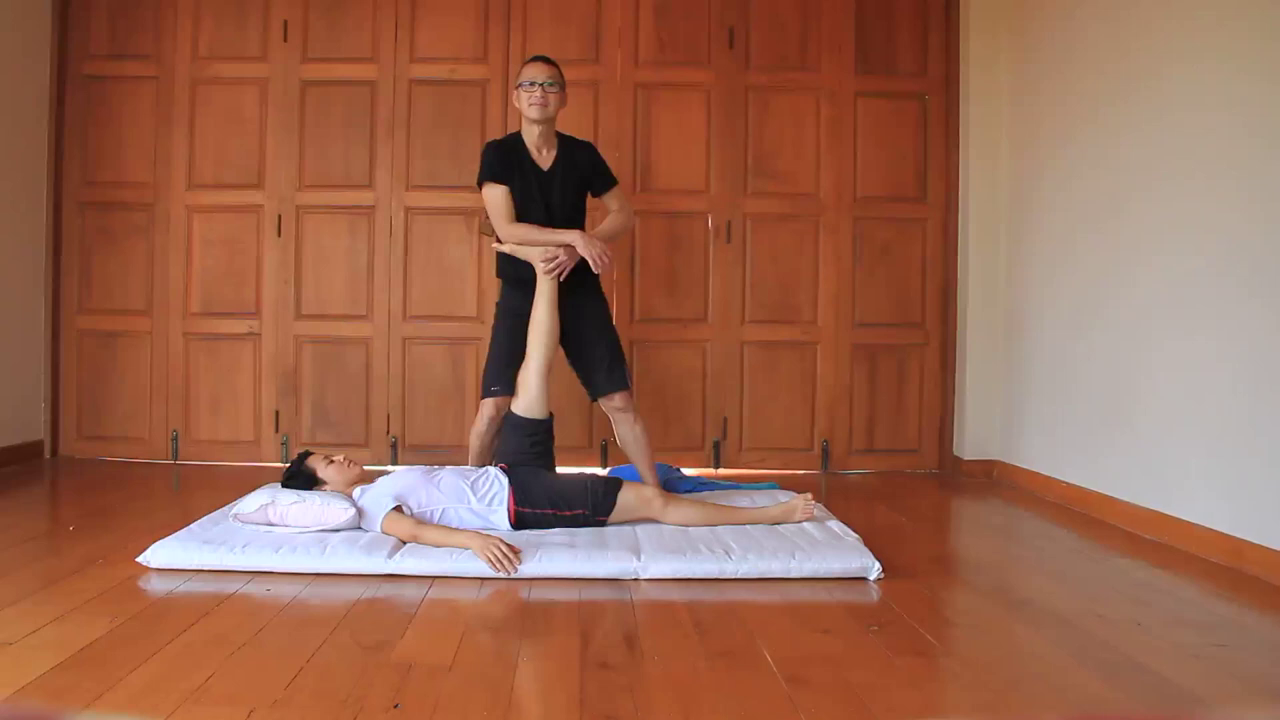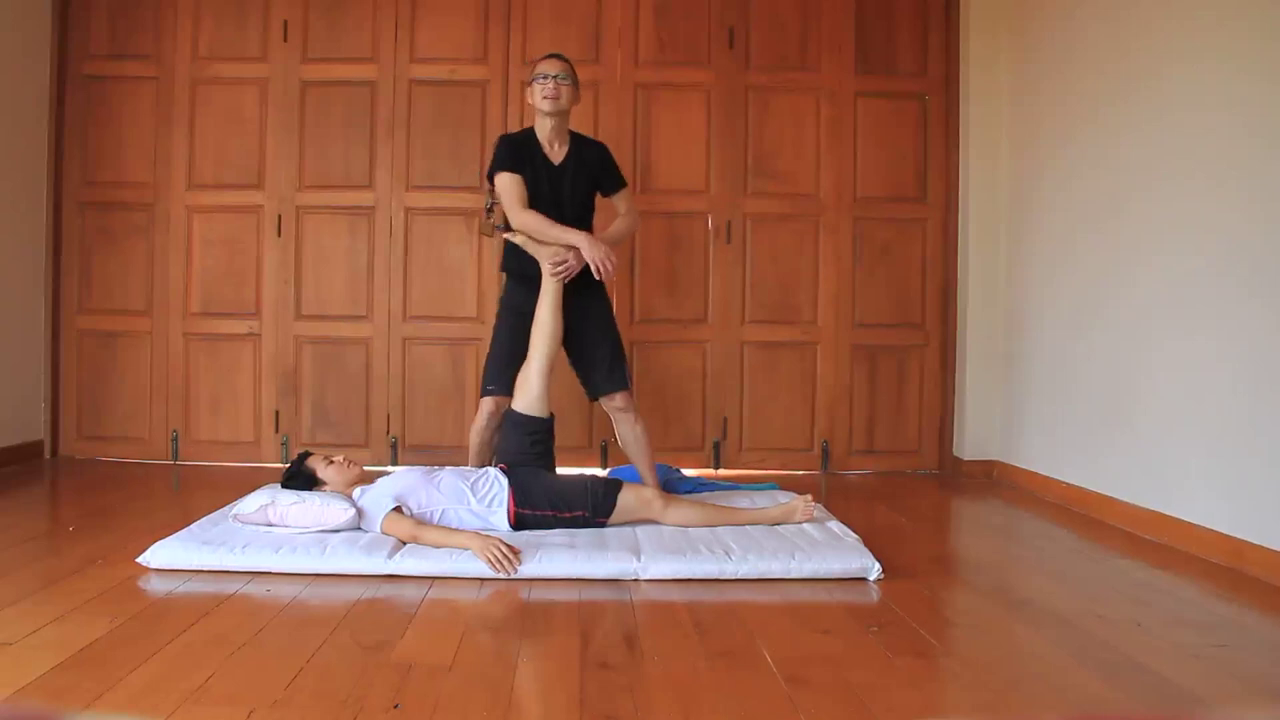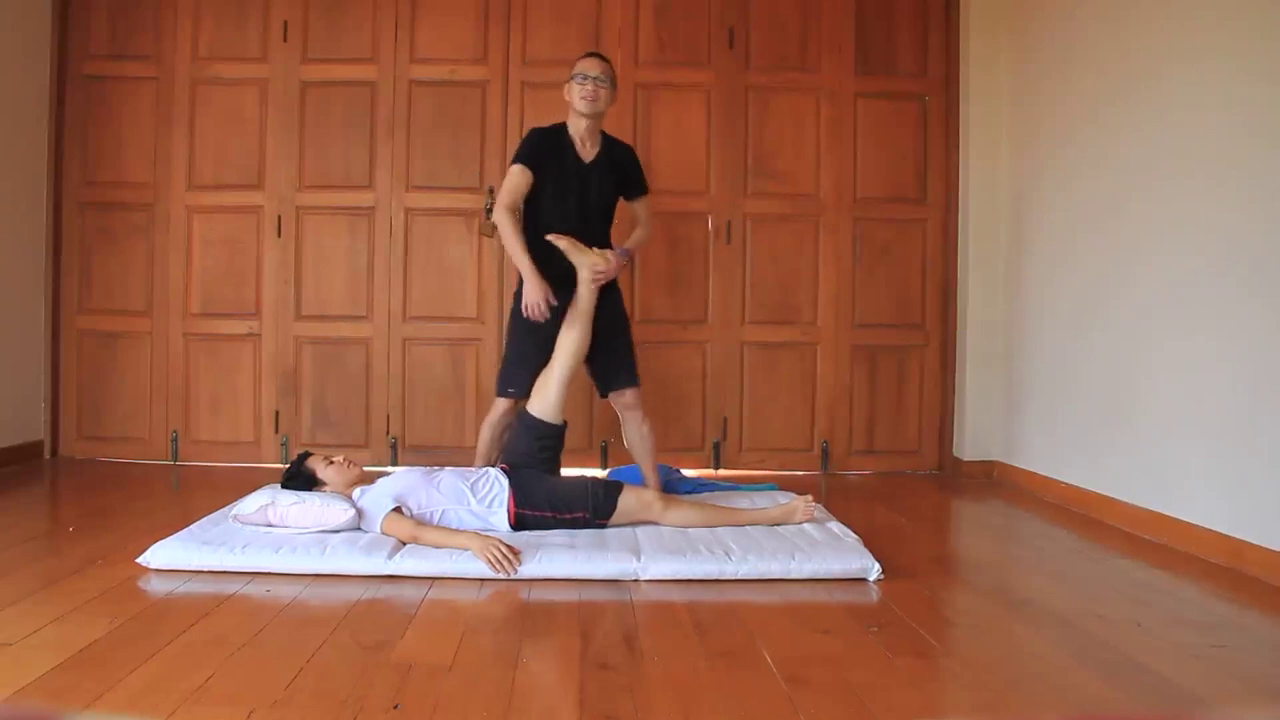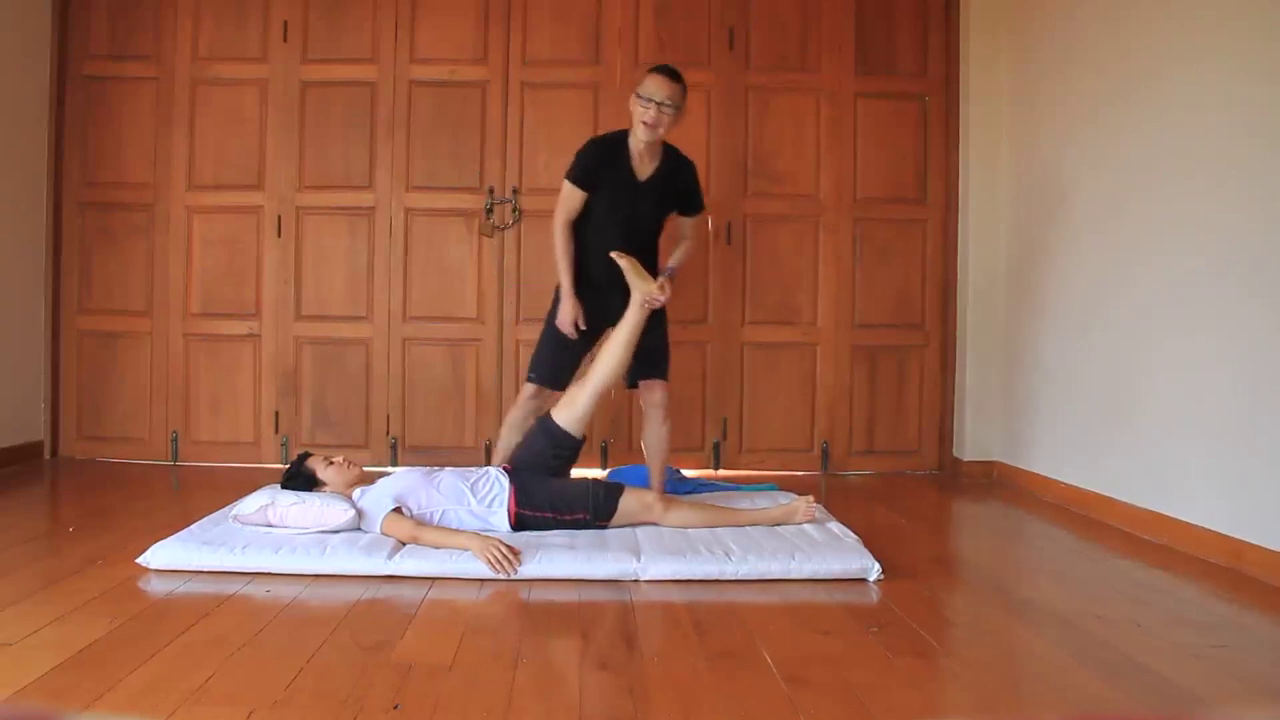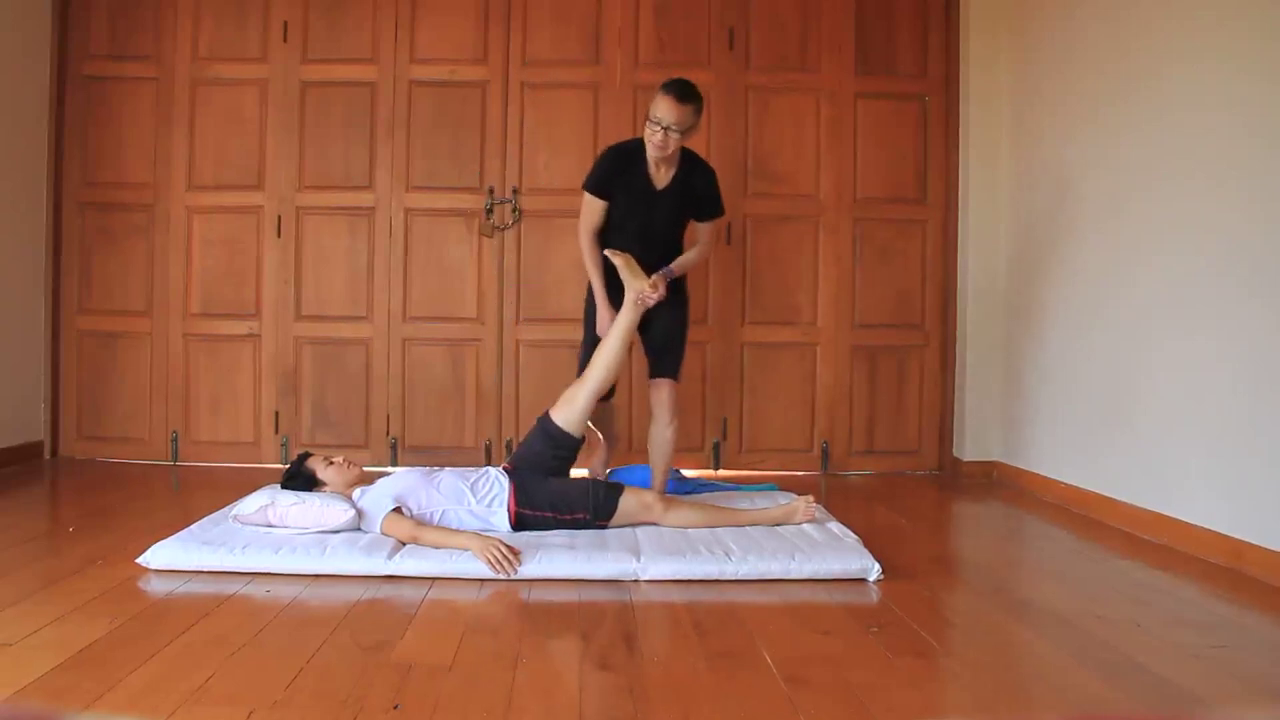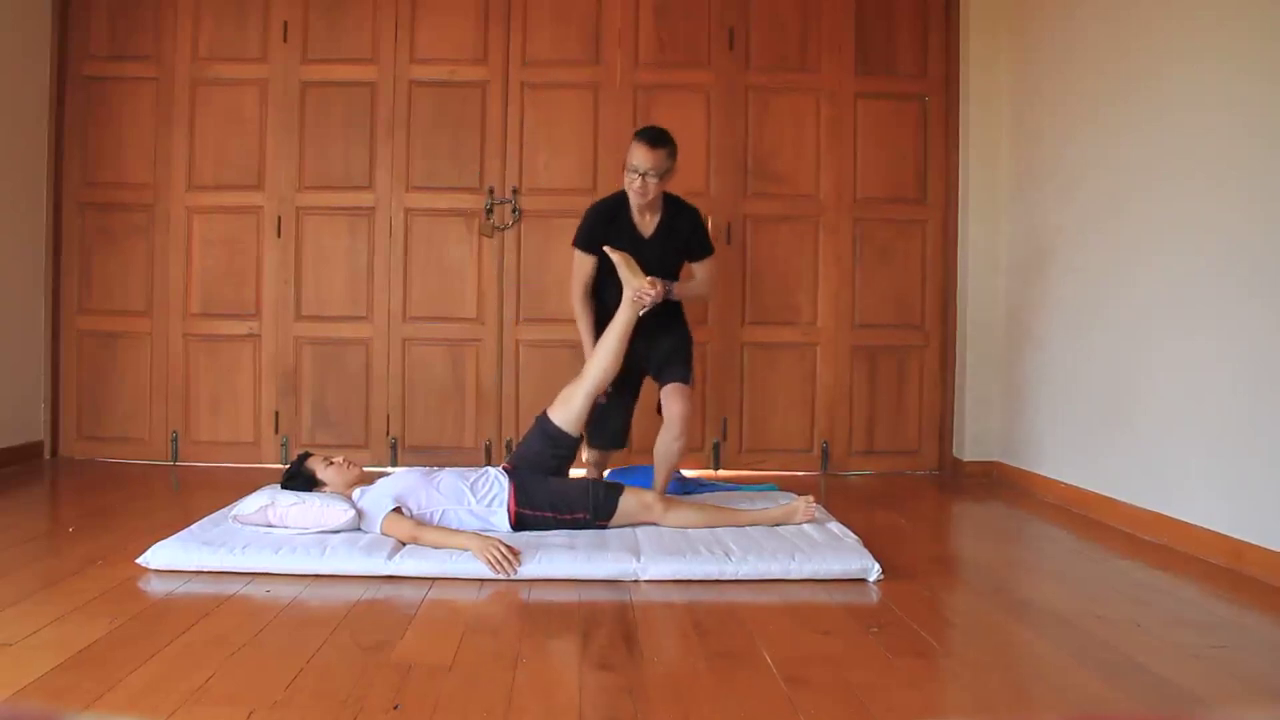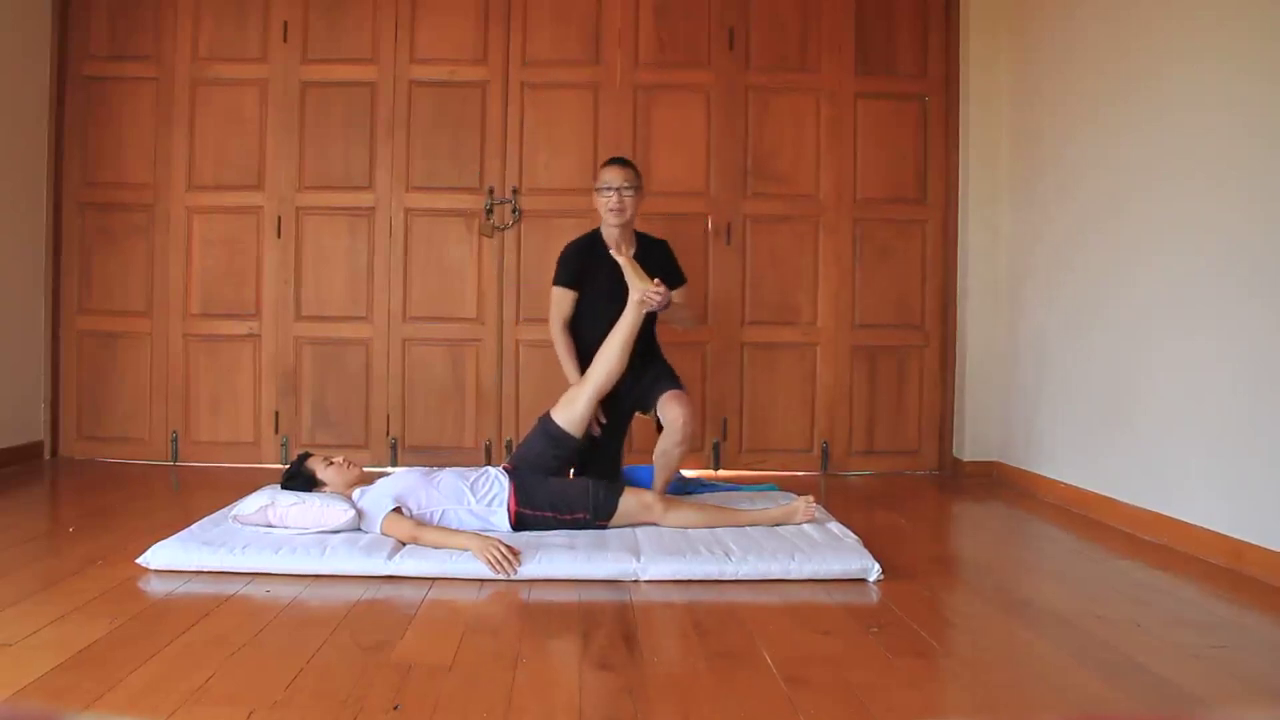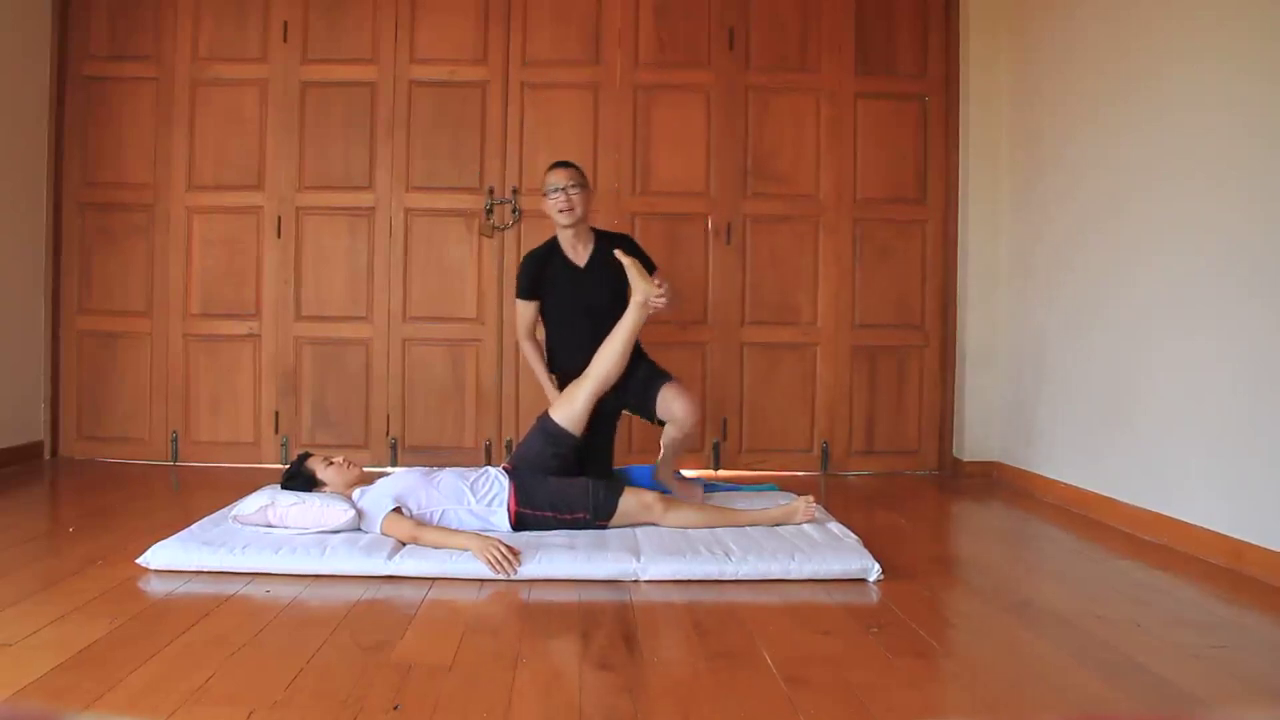
dt=0.4s
person 1, frame 1
left shoulder: (385, 484)
right shoulder: (369, 505)
right elbow: (414, 530)
right wrist: (473, 538)
left hip: (510, 477)
right hip: (516, 505)
left knee: (533, 377)
right knee: (651, 501)
right ankle: (772, 515)
person 1, frame 2
left shoulder: (384, 483)
right shoulder: (369, 505)
right elbow: (414, 530)
right wrist: (474, 538)
left hip: (510, 476)
right hip: (518, 505)
left knee: (534, 376)
right knee: (651, 502)
right ankle: (773, 515)
person 1, frame 3
left shoulder: (384, 484)
right shoulder: (369, 506)
right elbow: (414, 532)
right wrist: (473, 538)
left hip: (511, 478)
right hip: (517, 506)
left knee: (555, 377)
right knee: (651, 504)
left ankle: (585, 281)
right ankle: (771, 515)
person 1, frame 4
left shoulder: (386, 485)
right shoulder: (368, 507)
right elbow: (414, 532)
right wrist: (473, 540)
left hip: (514, 478)
right hip: (519, 508)
left knee: (583, 395)
right knee: (652, 505)
left ankle: (639, 301)
right ankle: (774, 516)
person 1, frame 5
left shoulder: (386, 484)
right shoulder: (368, 507)
right elbow: (414, 532)
right wrist: (474, 540)
left hip: (513, 477)
right hip: (517, 508)
left knee: (584, 392)
right knee: (653, 506)
left ankle: (634, 301)
right ankle: (772, 516)
person 1, frame 6
left shoulder: (386, 484)
right shoulder: (369, 506)
right elbow: (415, 532)
right wrist: (474, 539)
left hip: (513, 478)
right hip: (517, 507)
left knee: (581, 391)
right knee: (651, 505)
left ankle: (631, 301)
right ankle: (771, 516)
person 1, frame 7
left shoulder: (387, 483)
right shoulder: (369, 507)
right elbow: (414, 532)
right wrist: (473, 540)
left hip: (513, 477)
right hip: (517, 508)
left knee: (585, 392)
right knee: (652, 506)
left ankle: (636, 303)
right ankle: (769, 517)
person 1, frame 8
left shoulder: (385, 483)
right shoulder: (369, 506)
right elbow: (415, 532)
right wrist: (474, 540)
left hip: (513, 478)
right hip: (518, 508)
left knee: (582, 391)
right knee: (652, 505)
left ankle: (637, 304)
right ankle: (774, 516)
person 2, frame 1
left shoulder: (583, 154)
right shoulder: (498, 154)
left elbow: (622, 214)
right elbow: (505, 229)
left wrist: (578, 249)
right wrist: (575, 235)
left hip: (580, 292)
right hip: (520, 294)
left knee: (619, 401)
right knee: (493, 407)
left ankle: (656, 493)
person 2, frame 2
left shoulder: (594, 153)
right shoulder: (511, 147)
left elbow: (629, 216)
right elbow: (518, 216)
left wrist: (588, 250)
right wrist: (582, 238)
left hip: (584, 293)
right hip: (525, 291)
left knee: (620, 401)
right knee: (493, 405)
left ankle: (657, 495)
person 2, frame 3
left shoulder: (622, 156)
right shoulder: (540, 142)
left elbow: (644, 222)
right elbow: (504, 211)
left wrist: (623, 256)
right wrist: (531, 275)
left hip: (600, 291)
right hip: (542, 290)
left knee: (629, 400)
right knee: (508, 402)
left ankle: (657, 496)
person 2, frame 4
left shoulder: (681, 170)
right shoulder: (599, 152)
left elbow: (687, 237)
right elbow: (562, 222)
left wrist: (668, 276)
right wrist: (567, 295)
right hip: (585, 289)
left knee: (656, 397)
right knee: (535, 391)
left ankle: (657, 498)
person 2, frame 5
left shoulder: (700, 176)
right shoulder: (615, 160)
left elbow: (704, 243)
right elbow: (588, 232)
left wrist: (666, 276)
right wrist: (603, 301)
left hip: (665, 292)
right hip: (610, 288)
left knee: (664, 397)
left ankle: (656, 498)
right ankle: (604, 446)
person 2, frame 6
left shoulder: (686, 218)
right shoulder: (601, 215)
left elbow: (705, 284)
right elbow: (580, 290)
left wrist: (667, 289)
right wrist: (592, 357)
left hip: (666, 331)
left knee: (678, 409)
right knee: (602, 441)
right ankle: (594, 478)
person 2, frame 7
left shoulder: (658, 251)
right shoulder: (578, 254)
left elbow: (686, 317)
right elbow: (558, 327)
left wrist: (665, 303)
left hip: (647, 366)
left knee: (681, 417)
person 2, frame 8
left shoulder: (621, 247)
right shoulder: (536, 263)
left elbow: (661, 294)
right elbow: (525, 335)
left wrist: (660, 297)
right wrist: (552, 392)
left hip: (631, 366)
left knee: (686, 411)
left ankle: (665, 471)
